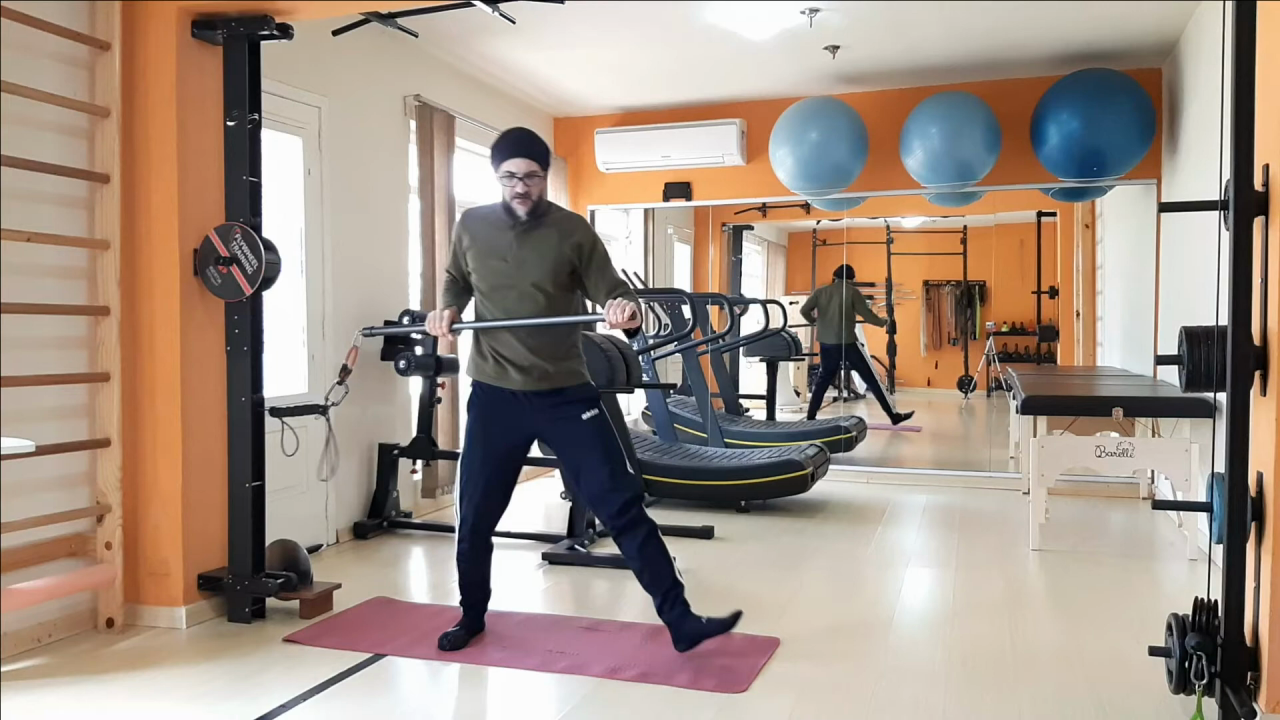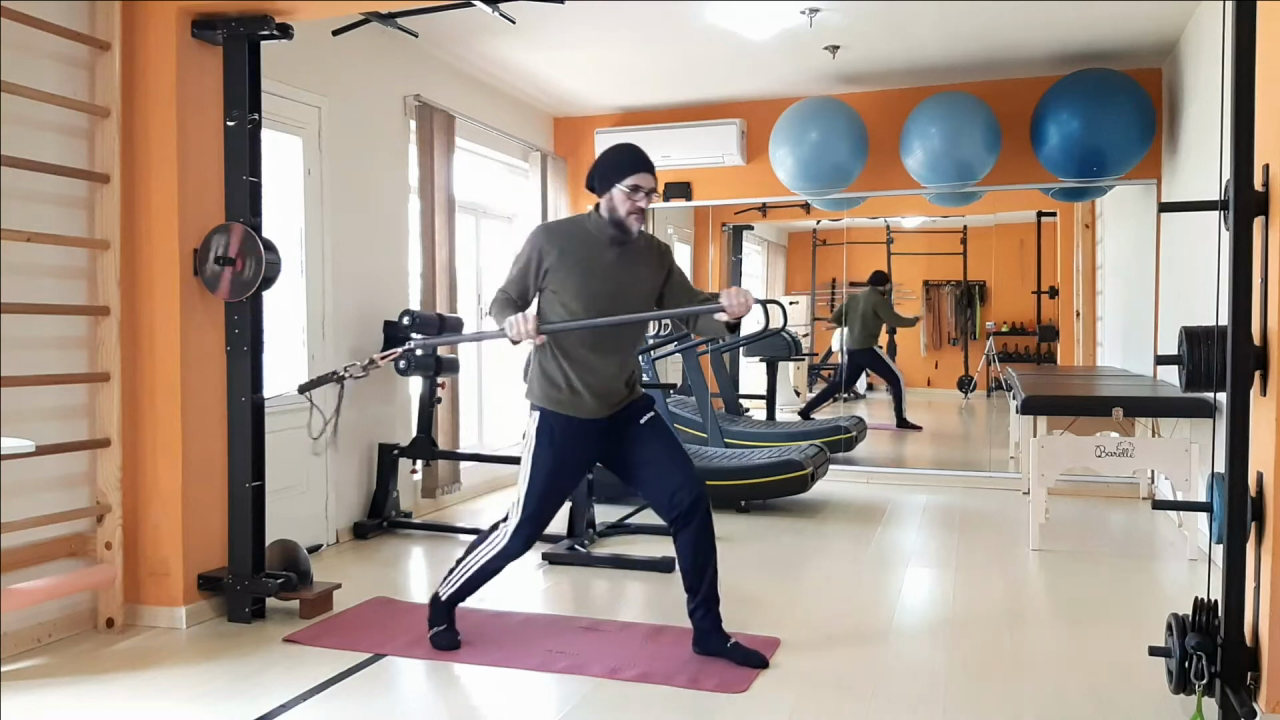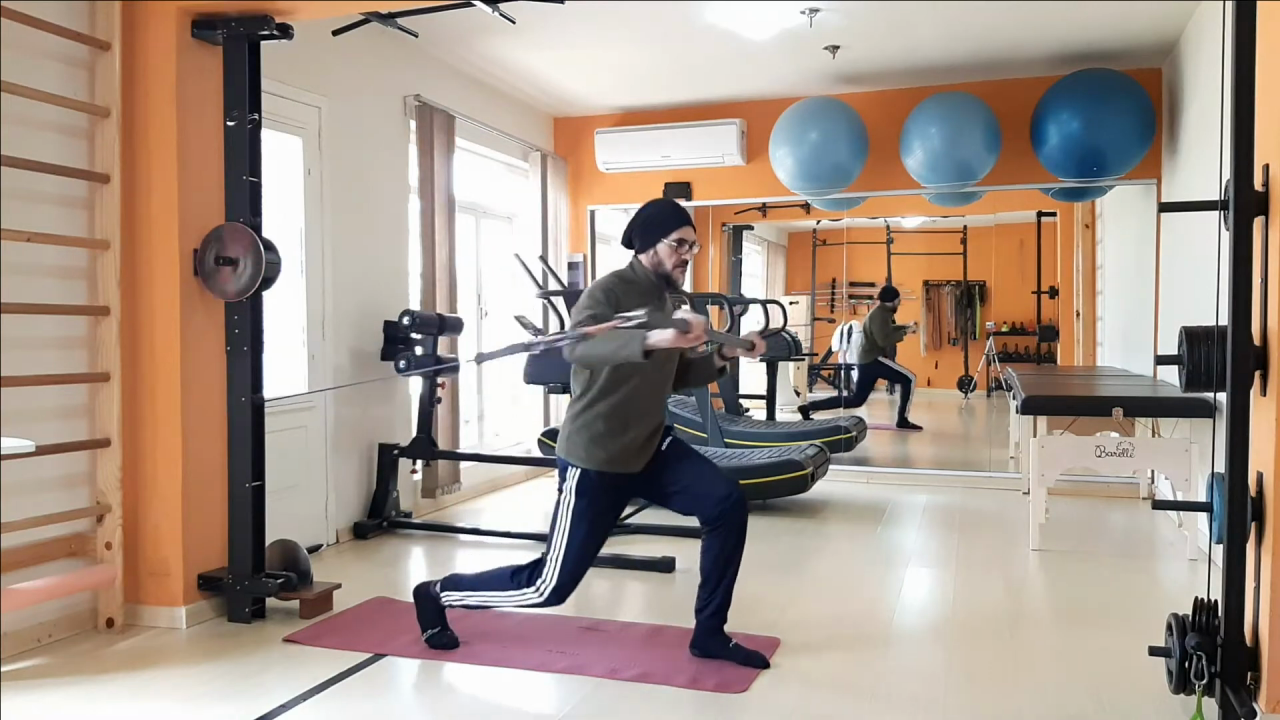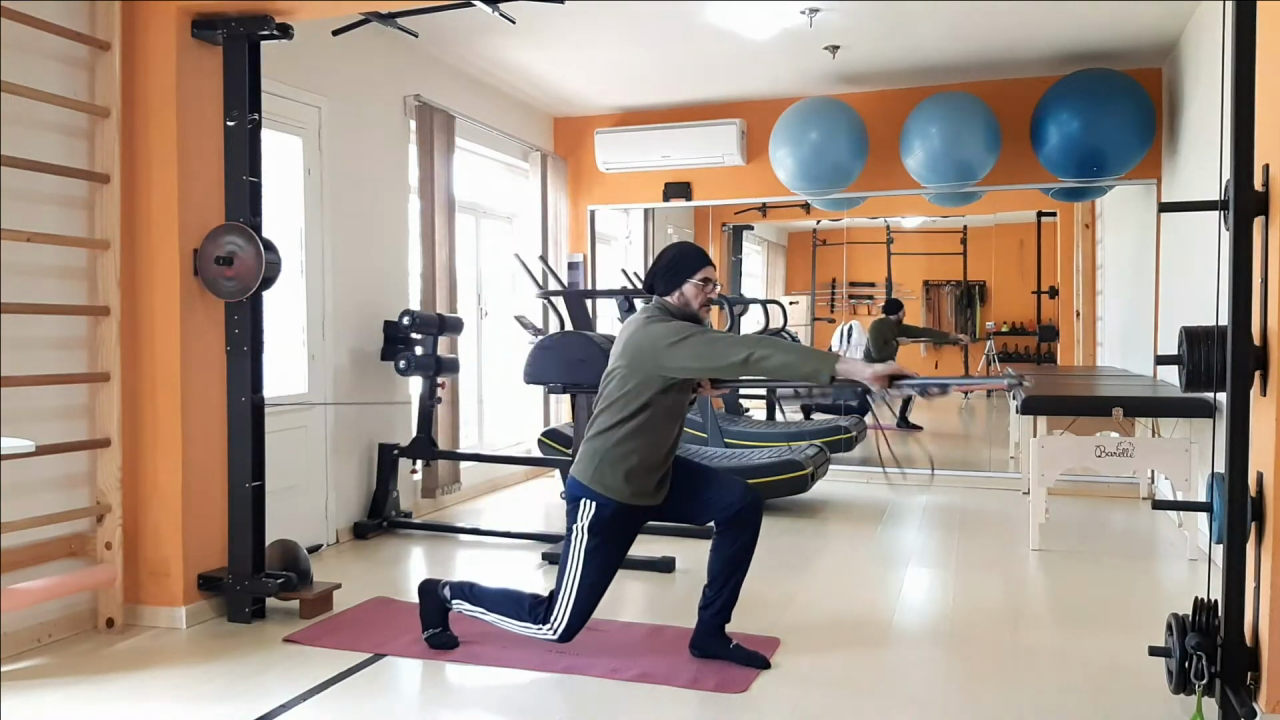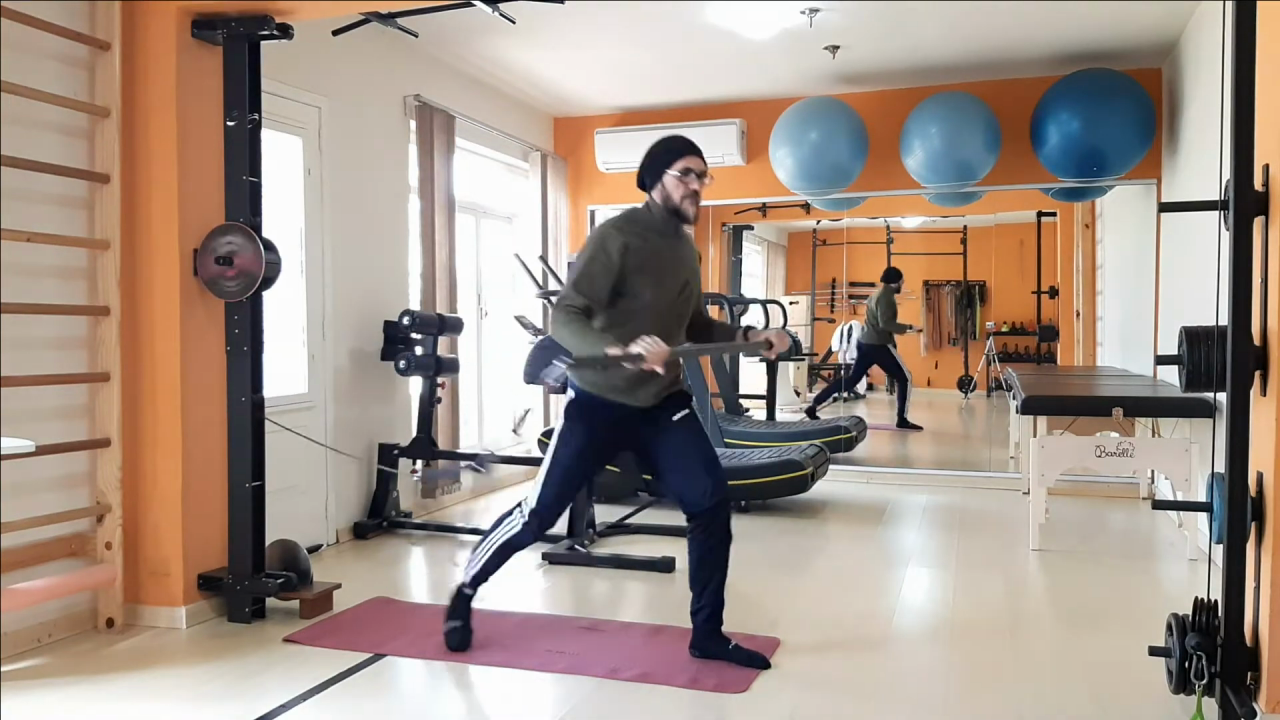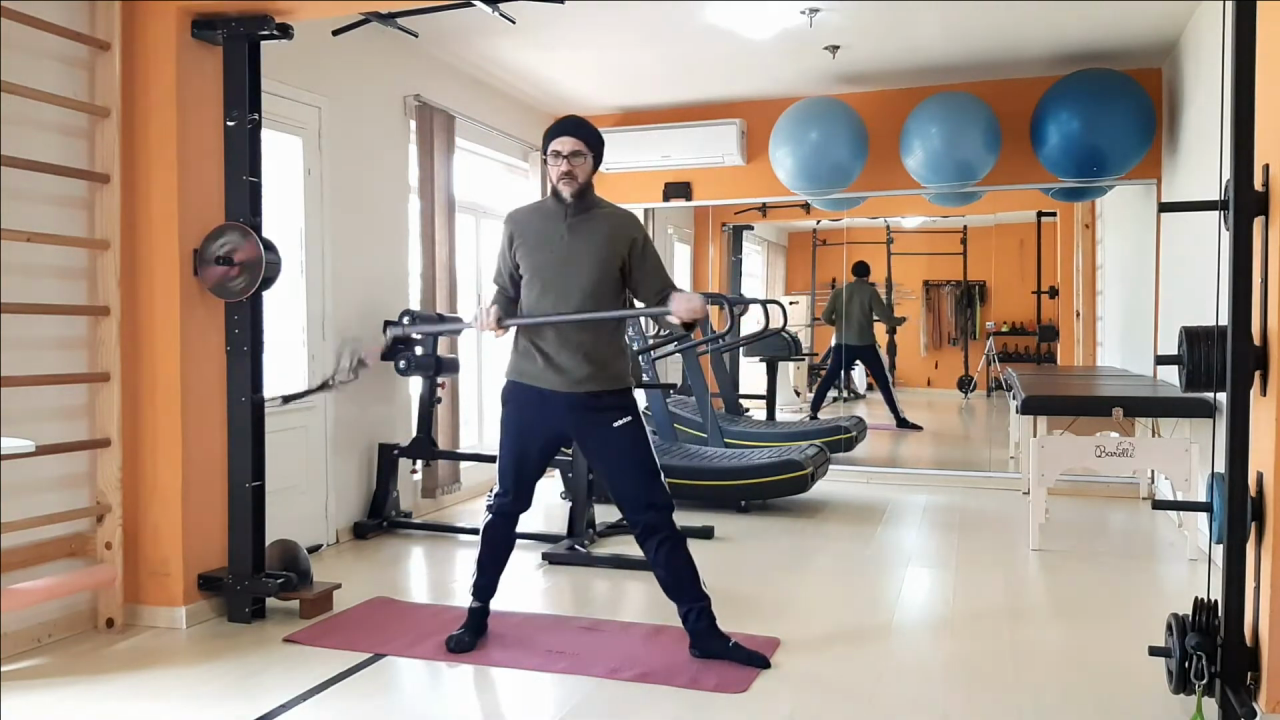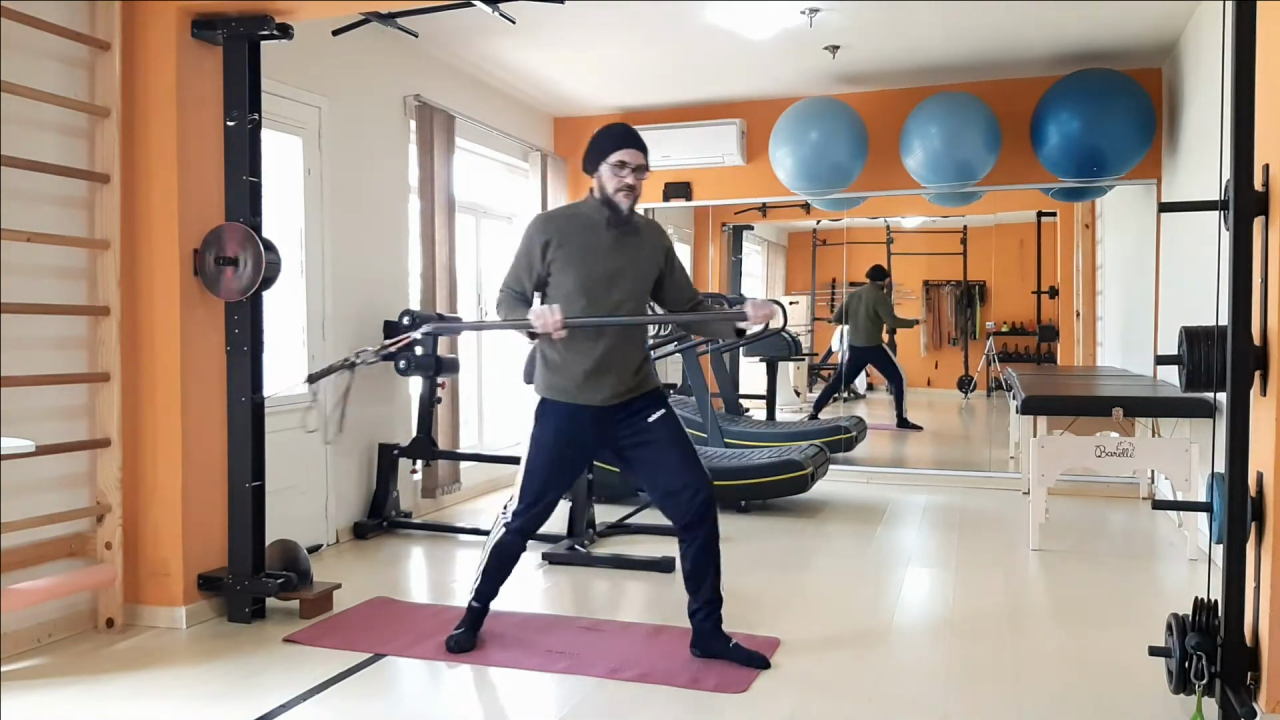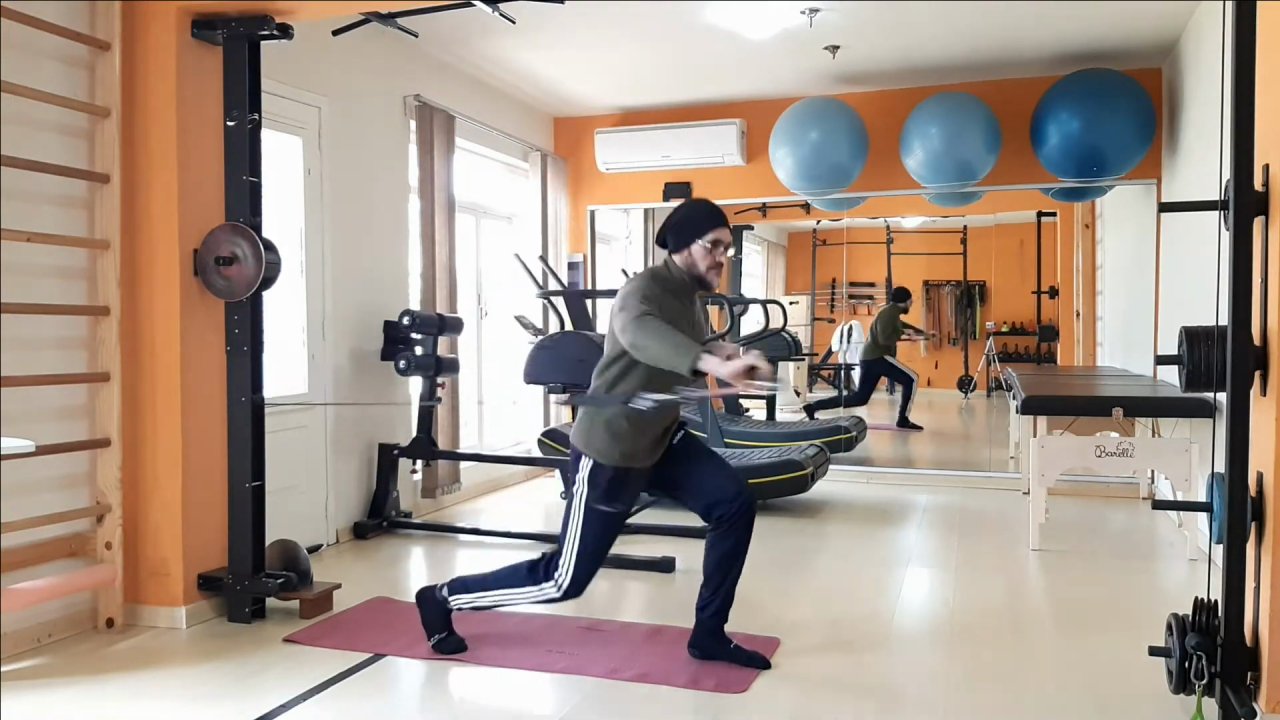
dt=0.7s
person 1, frame 1
left shoulder: (573, 231)
right shoulder: (471, 225)
left elbow: (612, 291)
right elbow: (456, 279)
left wrist: (626, 312)
right wrist: (447, 309)
left hip: (565, 392)
right hip: (494, 393)
left knee: (621, 504)
right knee: (475, 514)
left ankle: (681, 622)
right ankle: (472, 615)
person 1, frame 2
left shoulder: (655, 255)
right shoulder: (551, 240)
left elbow: (693, 317)
right elbow: (506, 300)
left wrist: (724, 314)
right wrist: (513, 322)
left hip: (625, 408)
right hip: (560, 413)
left knee: (690, 503)
right knee: (521, 527)
left ankle: (708, 632)
right ankle: (443, 605)
person 1, frame 3
left shoulder: (663, 299)
right shoulder: (612, 291)
left elbow: (678, 377)
right elbow: (577, 347)
left wrist: (723, 359)
right wrist: (653, 340)
left hip: (650, 448)
right hip: (594, 460)
left knee: (728, 504)
right knee: (550, 586)
left ankle: (709, 633)
right ankle: (437, 595)
person 1, frame 4
left shoulder: (666, 328)
right shoulder: (657, 334)
right elbow: (744, 352)
left wrist: (694, 388)
right wrist: (850, 367)
left hip: (654, 473)
right hip: (604, 490)
left knee: (742, 506)
right knee: (559, 624)
left ankle: (710, 634)
right ankle: (445, 594)
person 1, frame 5
left shoulder: (685, 247)
right shoulder: (618, 235)
left elbow: (692, 327)
right elbow: (563, 319)
left wrist: (749, 336)
right wrist: (624, 348)
left hip: (662, 401)
right hip: (598, 401)
left knee: (711, 504)
right knee: (541, 510)
left ankle: (707, 636)
right ankle: (464, 595)
person 1, frame 6
left shoulder: (623, 227)
right shoulder: (520, 224)
left elbow: (660, 297)
right elbow: (504, 291)
left wrist: (685, 306)
right wrist: (492, 313)
left hip: (605, 395)
right hip: (531, 392)
left knee: (651, 513)
right knee: (505, 505)
left ankle: (704, 632)
right ankle: (478, 612)
person 1, frame 7
left shoulder: (653, 238)
right shoulder: (551, 229)
left elbow: (689, 311)
right elbow: (508, 300)
left wrist: (742, 319)
right wrist: (535, 319)
left hip: (637, 401)
right hip: (565, 404)
left knee: (696, 504)
right knee: (524, 516)
left ankle: (708, 634)
right ankle: (475, 610)
person 1, frame 8
left shoulder: (690, 296)
right shoulder: (647, 288)
right elbow: (634, 329)
left wrist: (723, 359)
right wrist: (710, 361)
left hip: (661, 439)
right hip: (608, 450)
left knee: (735, 504)
right knee: (565, 580)
left ankle: (708, 635)
right ankle: (440, 599)
